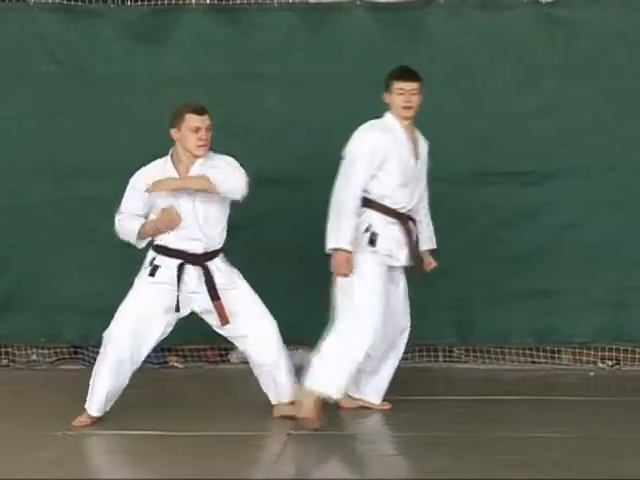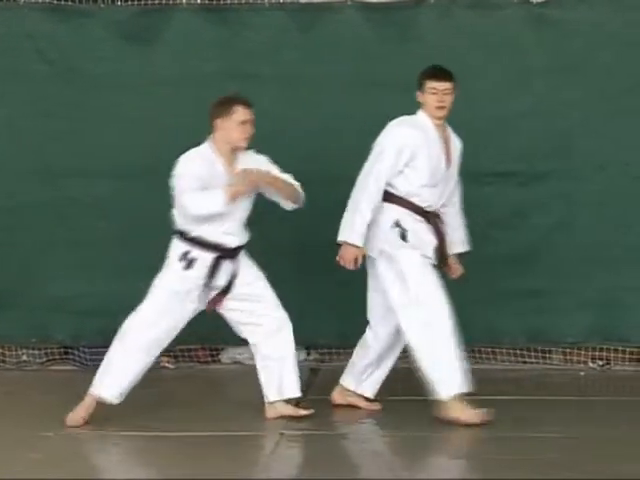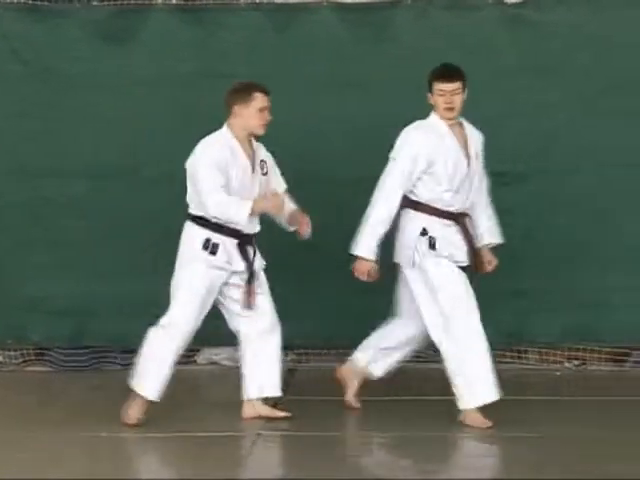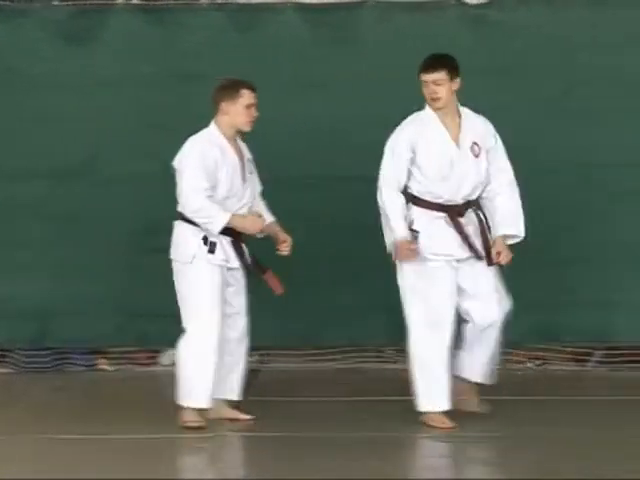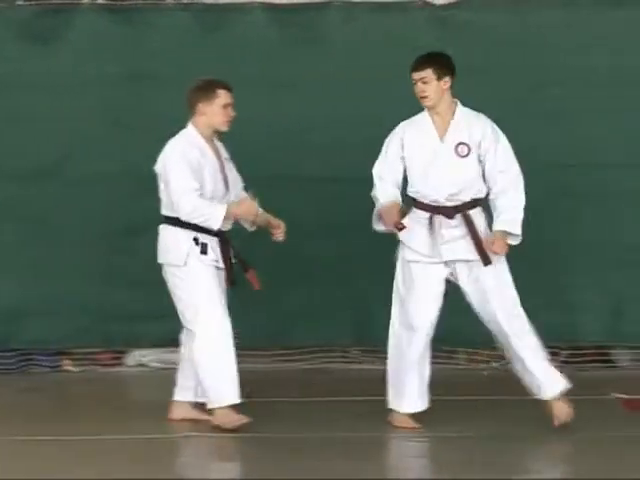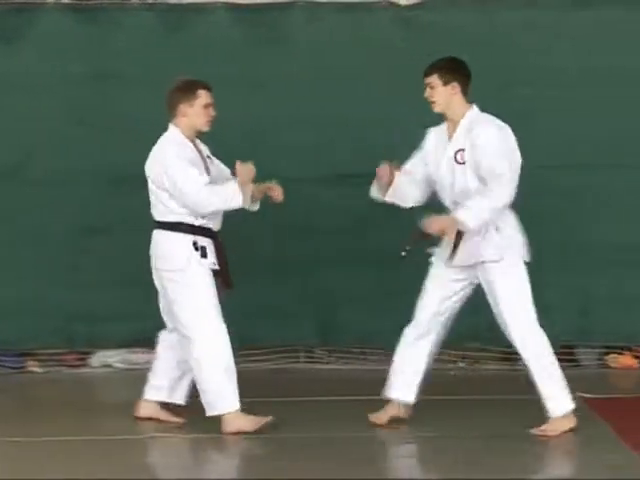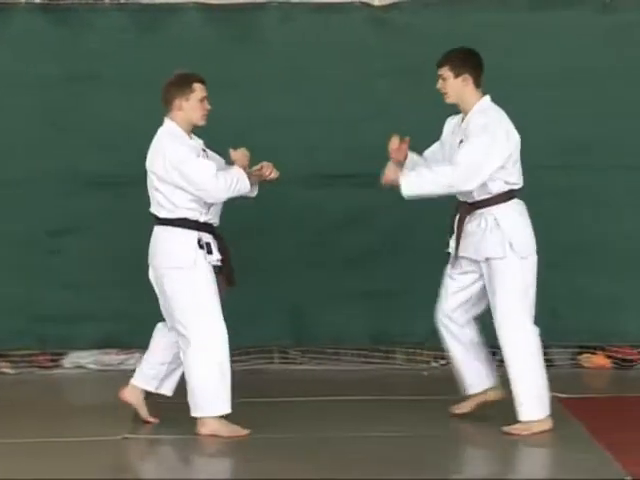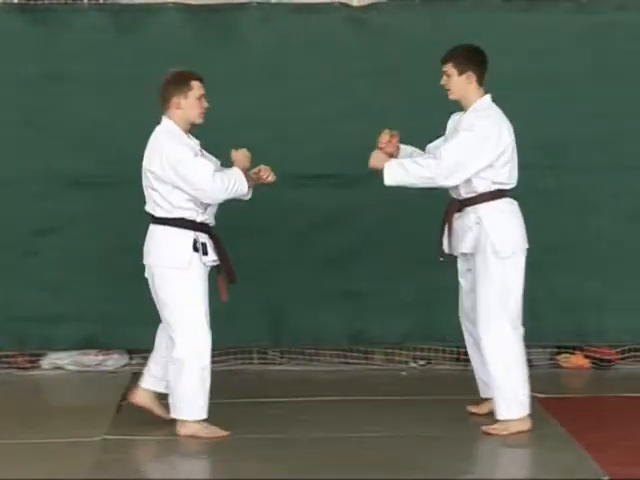
dt=0.2s
person 1, frame 1
left shoulder: (420, 143)
right shoulder: (372, 135)
right elbow: (346, 191)
left wrist: (425, 245)
right wrist: (340, 245)
left hip: (398, 241)
right hip: (369, 236)
left knee: (395, 323)
right knee: (360, 318)
left ankle: (361, 392)
right ankle: (313, 392)
person 1, frame 2
left shoulder: (453, 141)
right shoulder: (402, 131)
left elbow: (450, 199)
right elbow: (369, 184)
left wrist: (453, 250)
right wrist: (352, 238)
left hip: (421, 234)
right hip: (396, 231)
left knee: (390, 319)
right knee: (430, 311)
left ankle: (350, 387)
right ankle: (450, 399)
person 1, frame 3
left shoulder: (473, 137)
right shoulder: (418, 138)
left elbow: (478, 194)
right elbow: (387, 193)
left wrist: (485, 243)
right wrist: (366, 251)
left hip: (450, 239)
right hip: (425, 240)
left knee: (413, 320)
right knee: (459, 319)
left ankle: (356, 368)
right ankle: (472, 404)
person 1, frame 4
left shoulder: (481, 128)
right shoulder: (410, 130)
left elbow: (499, 184)
right elbow: (388, 187)
left wrist: (502, 234)
right wrist: (398, 236)
left hip: (466, 230)
right hip: (424, 233)
left knee: (491, 308)
right knee: (431, 320)
left ankle: (468, 376)
right ankle: (432, 404)
person 1, frame 5
left shoulder: (481, 128)
right shoulder: (405, 132)
left elbow: (507, 180)
right elbow: (384, 180)
left wrist: (505, 229)
right wrist: (387, 208)
left hip: (471, 233)
right hip: (422, 237)
left knee: (506, 314)
right knee: (412, 323)
left ankle: (552, 391)
right ankle: (403, 404)
person 1, frame 6
left shoulder: (490, 131)
right shoulder: (435, 138)
left elbow: (501, 186)
right elbow: (415, 185)
left wrist: (458, 218)
right wrist: (390, 180)
left hip: (494, 242)
right hip: (453, 243)
left knee: (521, 327)
right knee: (424, 321)
left ankle: (562, 411)
right ankle: (397, 400)
person 1, frame 7
left shoulder: (492, 124)
right shoulder: (455, 125)
left elbow: (463, 174)
right elbow: (433, 166)
left wrist: (404, 178)
right wrist: (403, 159)
left hip: (502, 229)
right hip: (470, 231)
left knee: (513, 324)
right knee: (451, 312)
left ankle: (536, 414)
right ankle: (482, 386)
person 1, frame 8
left shoulder: (488, 124)
right shoulder: (461, 121)
left elbow: (445, 169)
right elbow: (432, 158)
left wrist: (387, 165)
right wrist: (398, 152)
left hip: (494, 227)
right hip: (471, 228)
left knee: (497, 322)
right knee: (475, 319)
left ankle: (516, 413)
right ankle: (497, 394)
person 2, frame 1
left shoulder: (223, 165)
right shoulder: (148, 175)
left elbow: (236, 185)
right elbow: (125, 223)
left wrist: (176, 183)
right wrist: (154, 226)
left hip: (212, 271)
right hip: (164, 272)
left knee: (262, 329)
right knee: (122, 337)
left ankle: (284, 400)
right ankle: (95, 407)
person 2, frame 2
left shoulder: (253, 162)
right shoulder: (192, 163)
left elbow: (295, 196)
right elbow: (195, 206)
left wrist: (273, 181)
right wrist: (238, 188)
left hip: (234, 263)
right hip: (190, 261)
left knee: (274, 324)
right knee: (146, 327)
left ankle: (277, 400)
right ankle: (96, 398)
person 2, frame 3
left shoulder: (261, 154)
right shoulder: (210, 150)
left elbow: (279, 197)
right elbow: (214, 202)
left wrist: (295, 216)
right wrist: (259, 204)
left hip: (242, 251)
right hip: (206, 247)
left knee: (261, 325)
right knee: (179, 321)
left ankle: (254, 401)
right ankle: (140, 396)
person 2, frame 4
left shoulder: (241, 150)
right shoulder: (200, 147)
left elbow: (252, 199)
right elbow: (194, 203)
left wrist: (275, 230)
right wrist: (239, 222)
left hip: (229, 248)
right hip: (199, 246)
left knee: (233, 327)
right knee: (202, 326)
left ankle: (219, 400)
right ankle: (191, 405)
person 2, frame 5
left shoulder: (218, 150)
right shoulder: (180, 150)
left elbow: (236, 196)
right elbow: (186, 206)
left wrist: (265, 220)
right wrist: (233, 212)
left hip: (211, 247)
right hip: (185, 248)
left knee: (207, 329)
right knee: (211, 327)
left ankle: (183, 404)
right ankle: (222, 406)
person 2, frame 6
left shoulder: (197, 149)
right shoulder: (169, 152)
left elbow: (226, 189)
right elbow: (202, 200)
left wrist: (260, 190)
right wrist: (242, 184)
left hip: (195, 250)
right hip: (179, 250)
left knee: (181, 331)
right knee: (208, 333)
left ankle: (151, 402)
right ankle: (230, 414)
person 2, frame 7
left shoulder: (187, 143)
right shoulder: (171, 147)
left elbow: (221, 180)
right elbow: (215, 187)
left wrist: (256, 173)
right wrist: (240, 166)
left hip: (187, 247)
right hip: (182, 247)
left knee: (178, 328)
right knee: (206, 333)
left ankle: (137, 388)
right ankle: (210, 418)
person 2, frame 8
left shoulder: (182, 142)
right shoulder: (168, 146)
left elbow: (215, 181)
right elbow: (213, 187)
left wrist: (253, 175)
right wrist: (240, 168)
left hip: (183, 246)
right hip: (175, 246)
left knee: (180, 327)
right knee: (192, 334)
left ankle: (147, 390)
right ankle: (189, 419)
